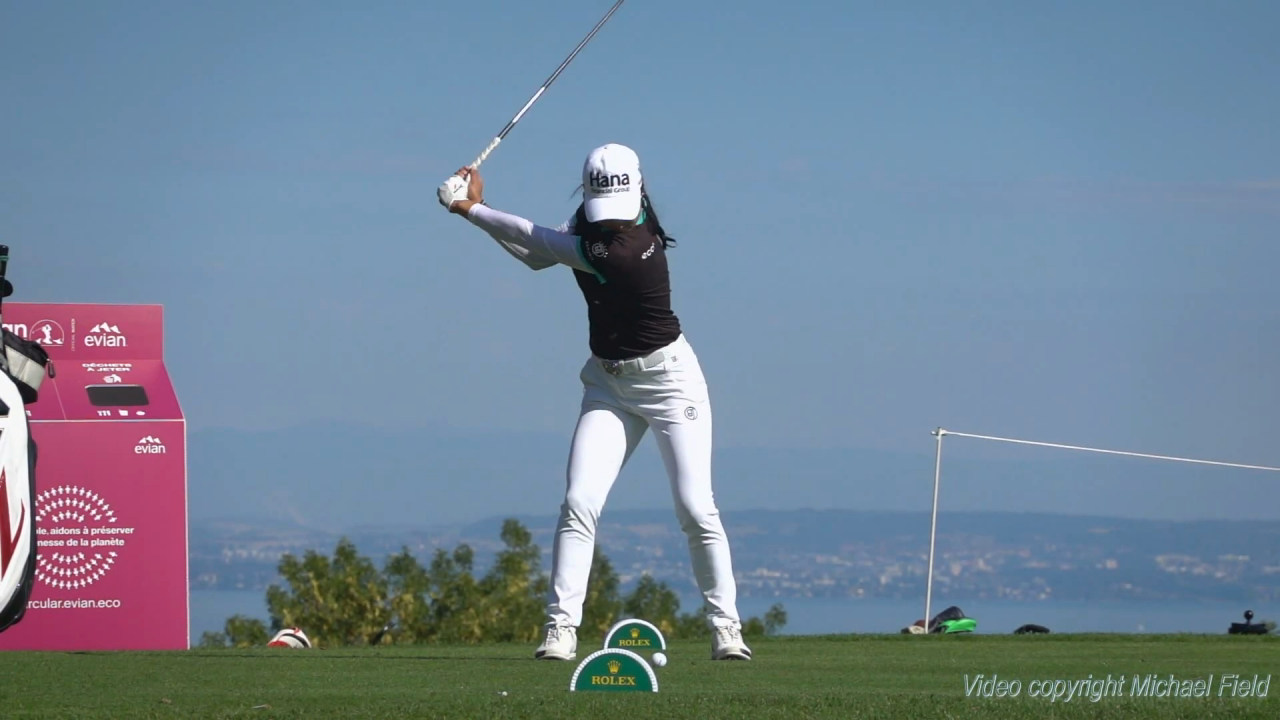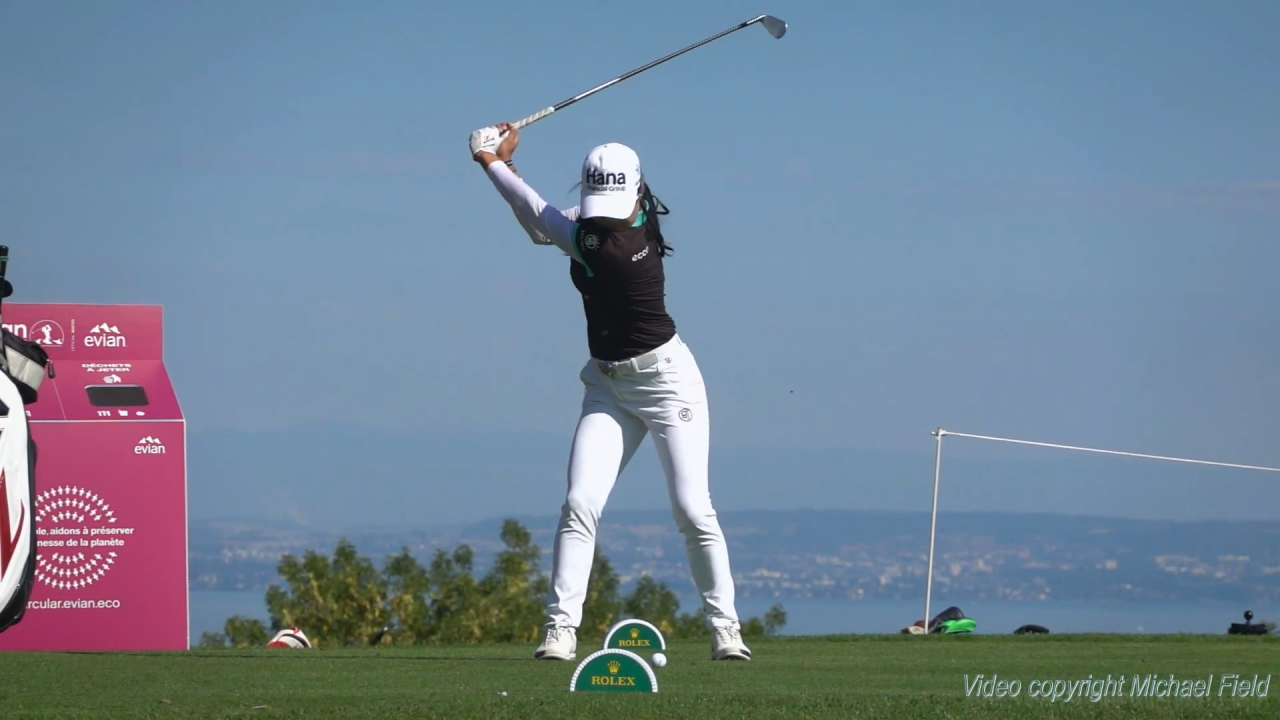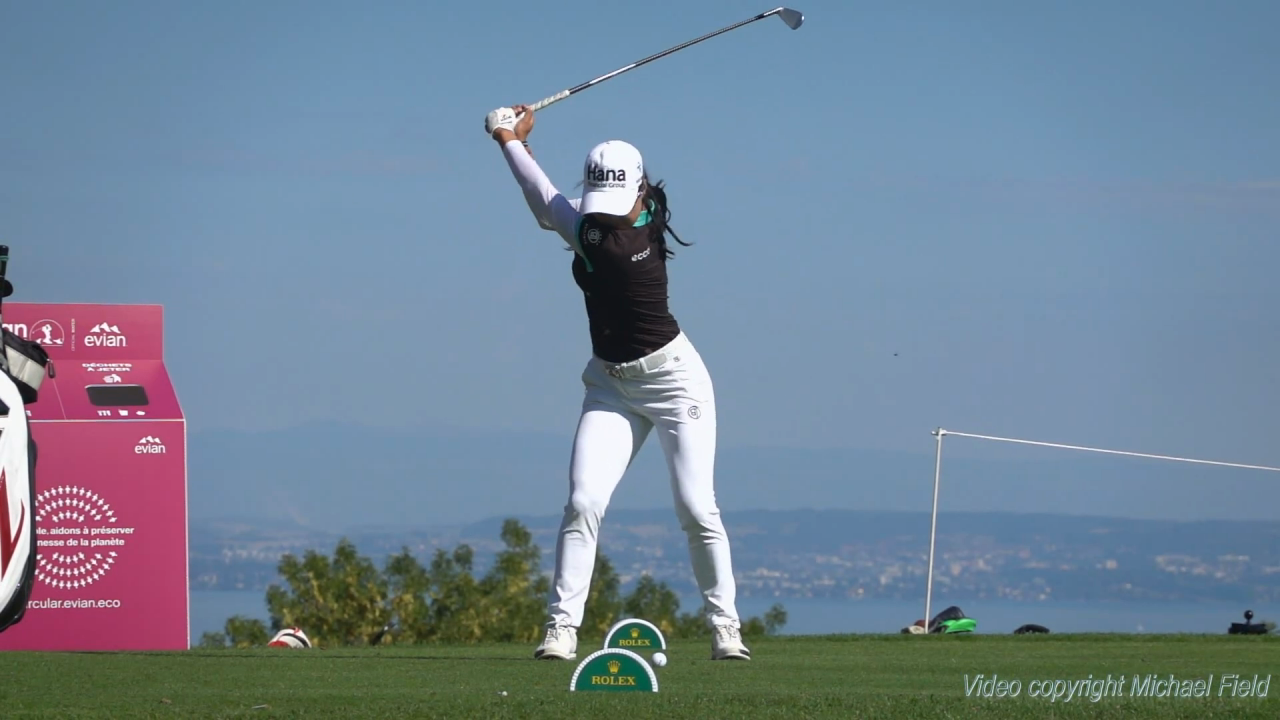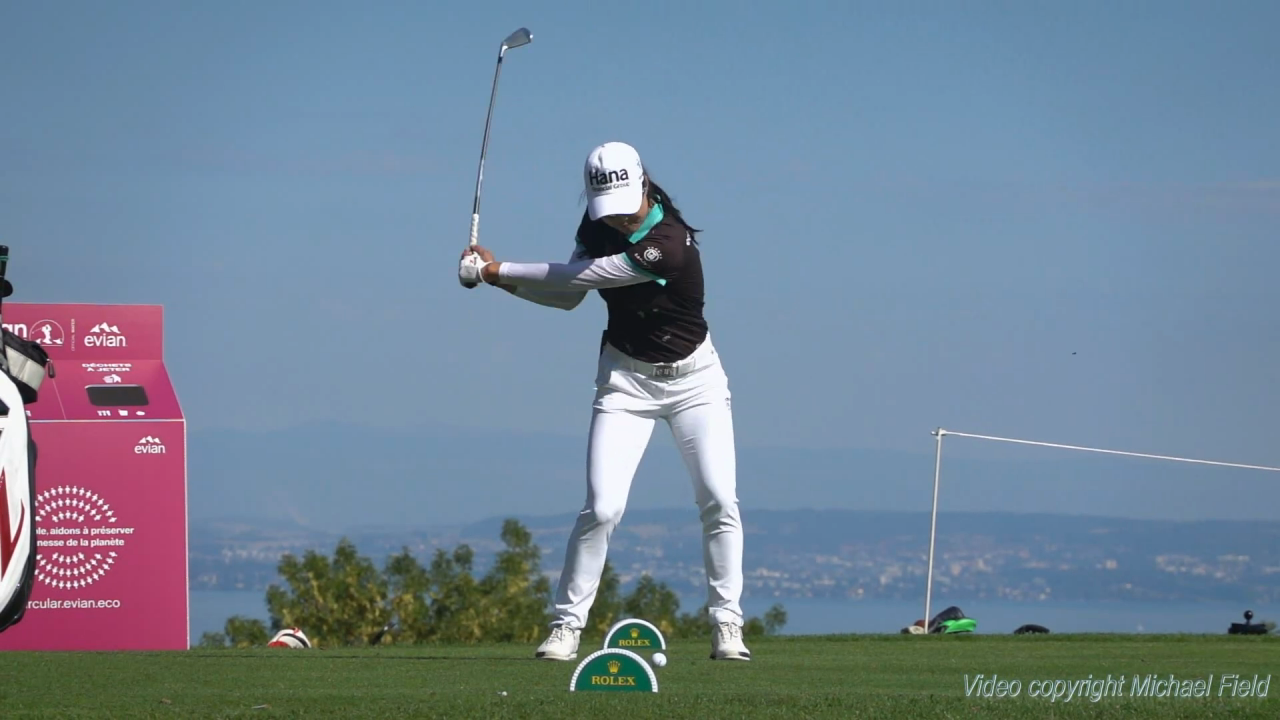
dt=0.3s
person 1, frame 1
left shoulder: (623, 252)
right shoulder: (596, 217)
left elbow: (538, 239)
right elbow: (536, 254)
left wrist: (471, 208)
right wrist: (477, 204)
left hip: (668, 378)
right hip: (608, 381)
left knee: (695, 507)
right knee: (579, 504)
left ankle: (726, 626)
right ankle: (560, 628)
person 1, frame 2
left shoulder: (610, 248)
right shoulder: (602, 217)
left elbow: (542, 220)
right elbow: (545, 230)
left wrist: (493, 163)
right wrist: (505, 161)
left hip: (666, 381)
right hip: (608, 383)
left knee: (692, 509)
right knee: (580, 504)
left ankle: (725, 627)
right ankle: (561, 629)
person 1, frame 3
left shoulder: (613, 243)
right shoulder: (624, 209)
left elbow: (553, 208)
right elbow: (552, 215)
left wrist: (510, 141)
right wrist: (516, 142)
left hip: (674, 382)
right hip: (613, 384)
left knee: (696, 507)
right knee: (584, 501)
left ankle: (725, 626)
right ankle: (562, 627)
person 1, frame 4
left shoulder: (669, 243)
right shoulder: (598, 230)
left elbow: (579, 277)
right elbow: (563, 292)
left wrist: (498, 269)
right wrist: (500, 275)
left hip: (694, 378)
right hip: (626, 381)
left knee: (720, 500)
right knee: (603, 507)
left ankle: (727, 626)
right ankle: (565, 626)
